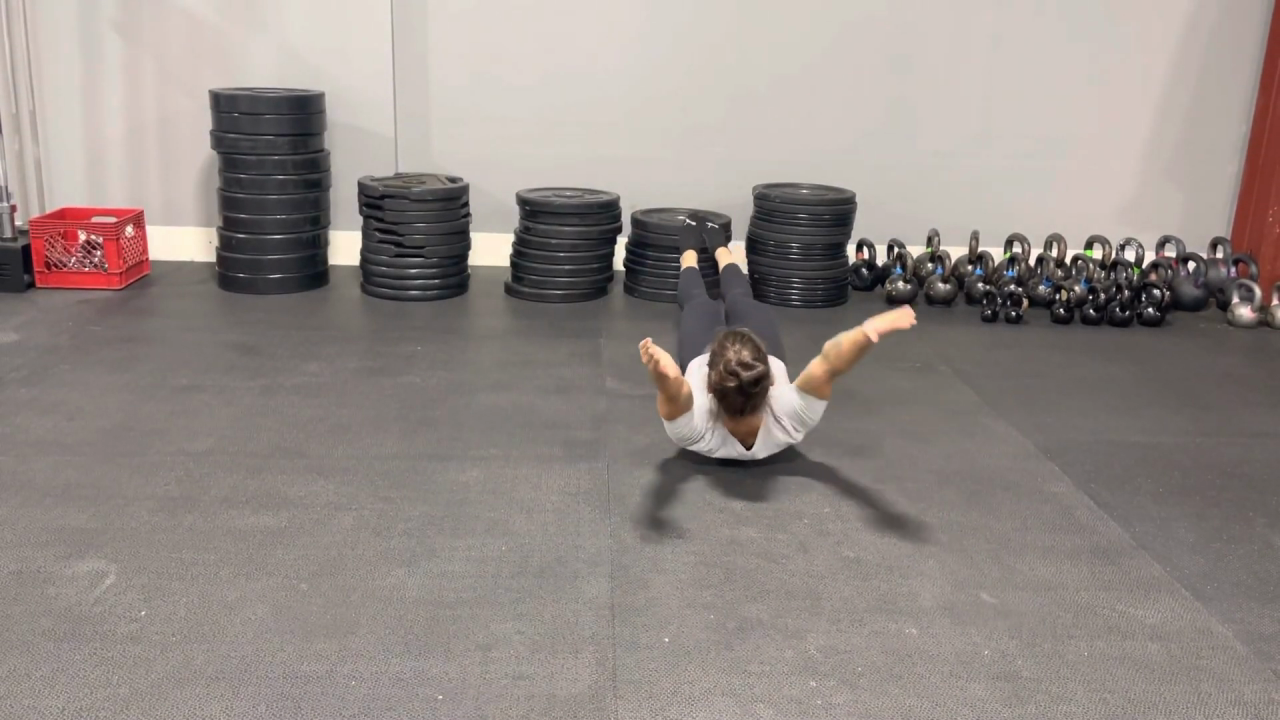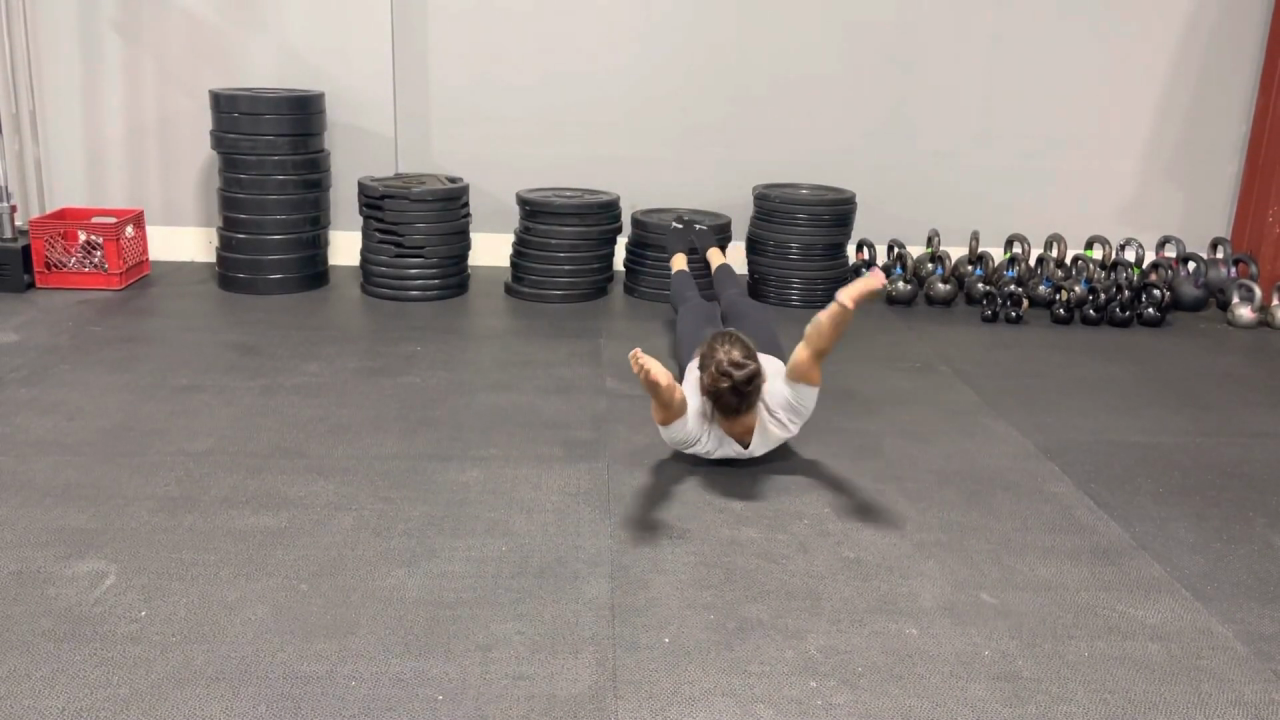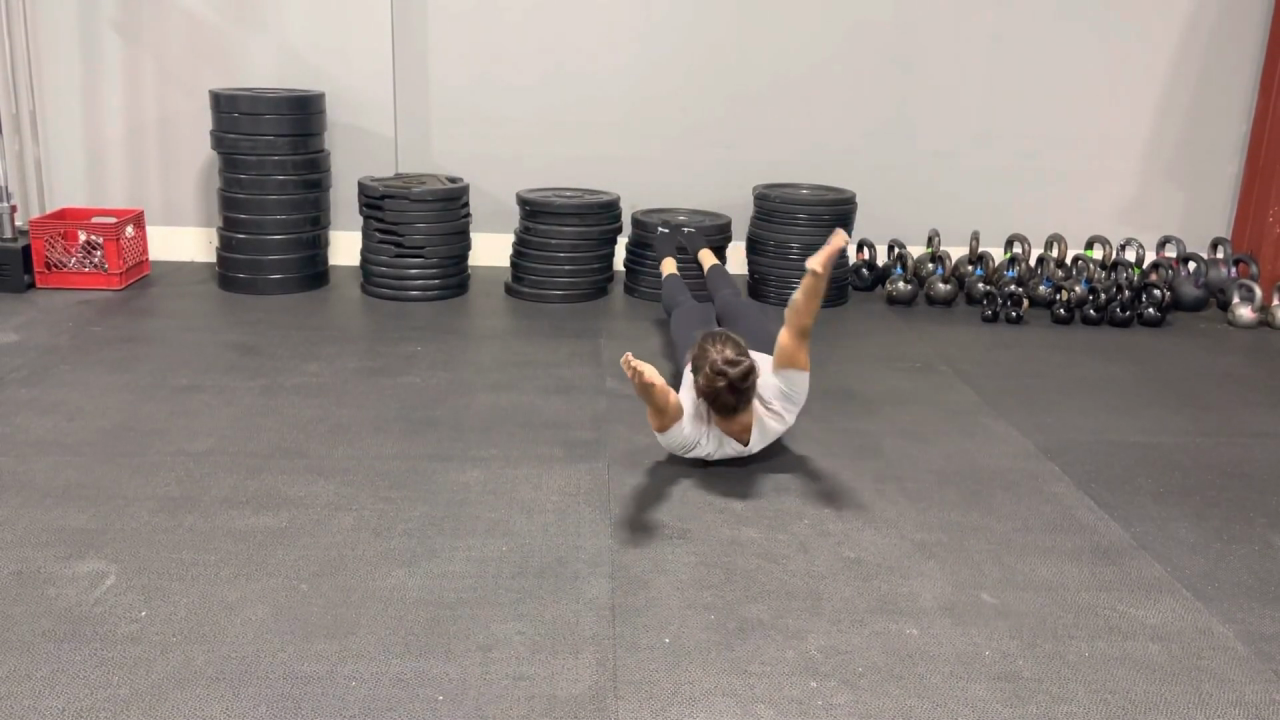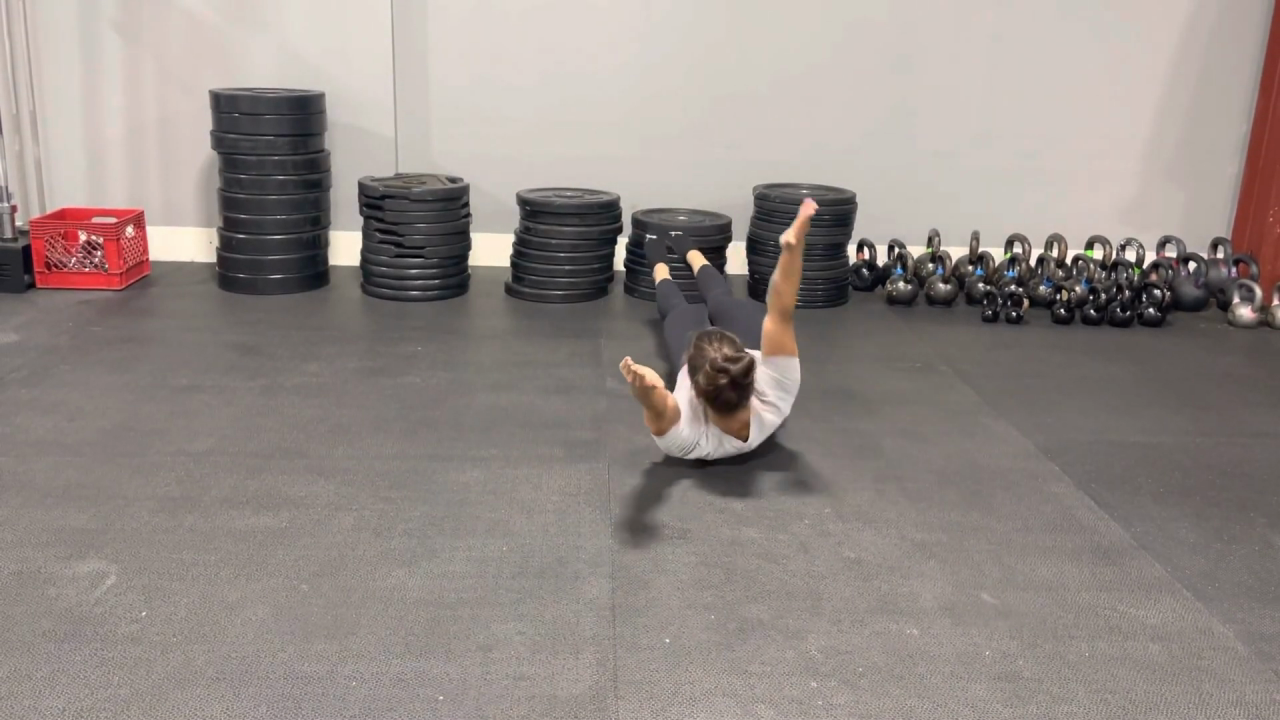
dt=0.1s
person 1, frame 1
left shoulder: (695, 431)
right shoulder: (785, 423)
left elbow: (673, 391)
right elbow: (829, 364)
left wrist: (661, 373)
right wrist: (869, 331)
left knee: (698, 304)
right knee: (742, 302)
left ankle: (690, 251)
right ankle: (719, 247)
person 1, frame 2
left shoulder: (691, 434)
right shoulder: (784, 417)
right elbow: (813, 349)
right wrist: (844, 304)
left knee: (691, 306)
right knee: (738, 303)
left ankle: (678, 255)
right ankle: (710, 250)
person 1, frame 3
left shoulder: (687, 437)
right shoulder: (776, 413)
right elbow: (797, 331)
right wrist: (816, 274)
left knee: (687, 310)
right knee: (733, 301)
left ankle: (668, 258)
right ankle: (701, 250)
person 1, frame 4
left shoulder: (688, 439)
right shoulder: (772, 405)
right elbow: (781, 316)
right wrist: (792, 249)
left knee: (684, 314)
right knee: (722, 300)
left ankle: (659, 265)
right ankle: (689, 251)
